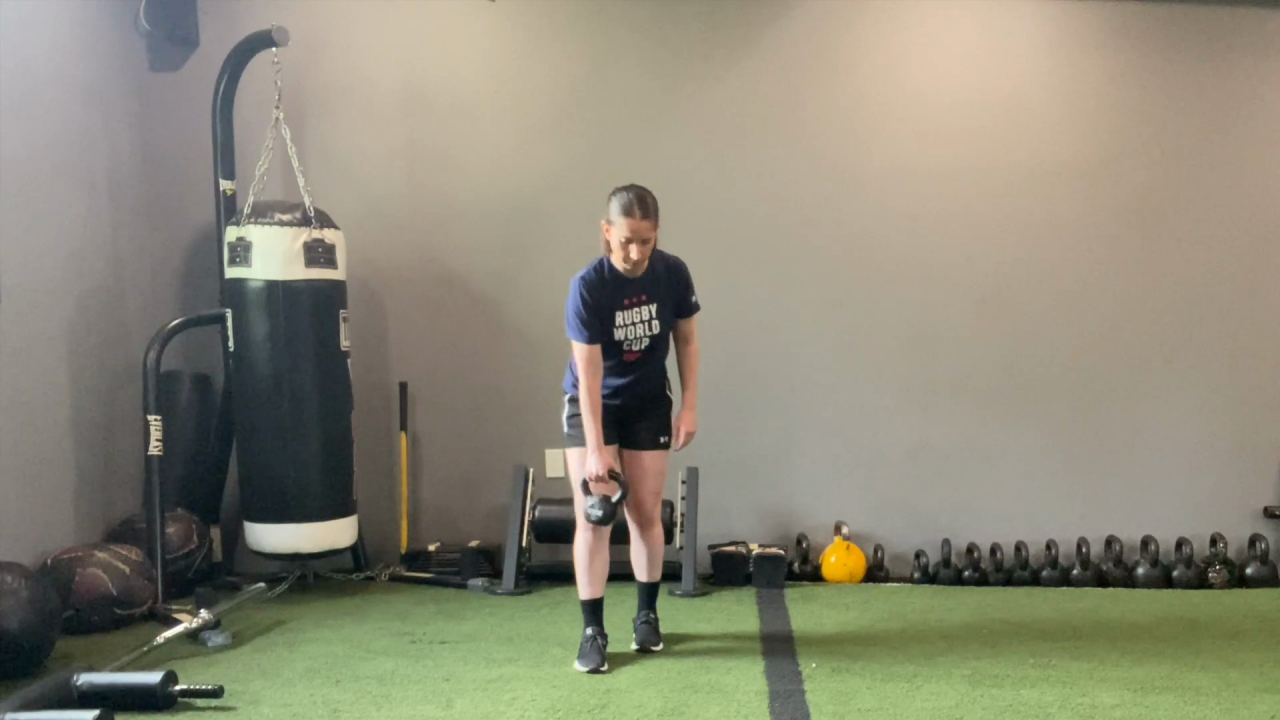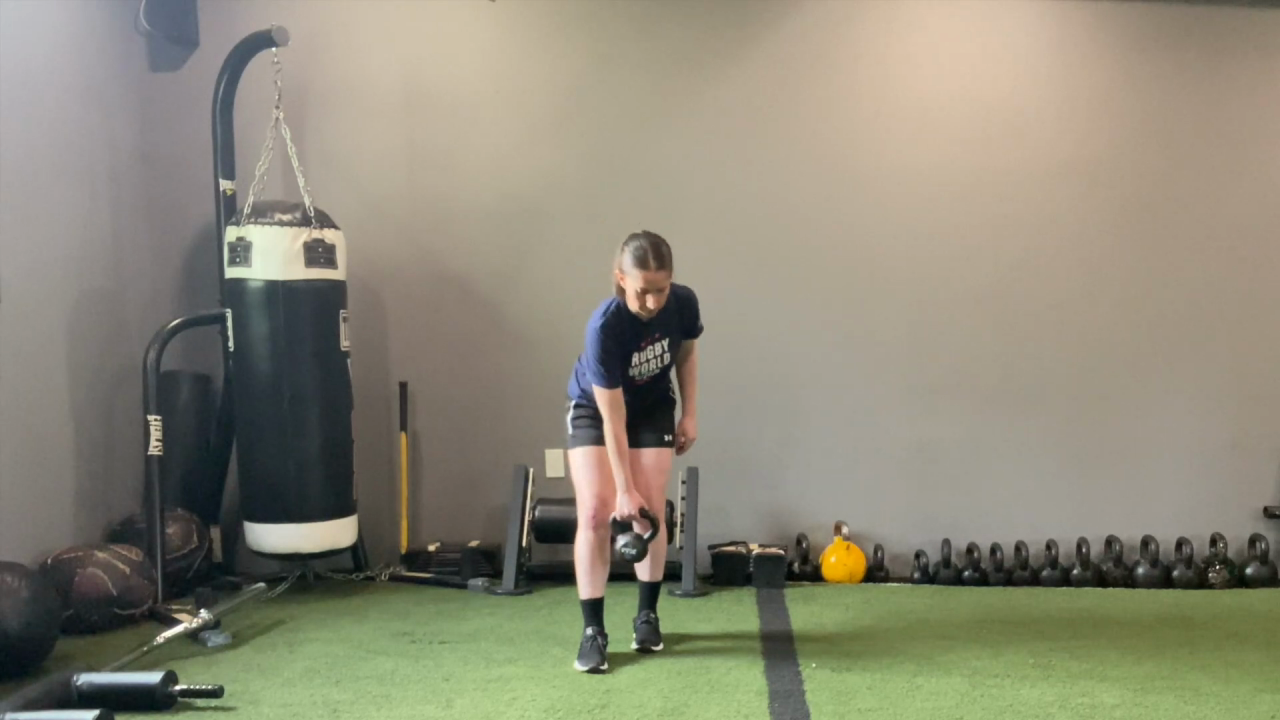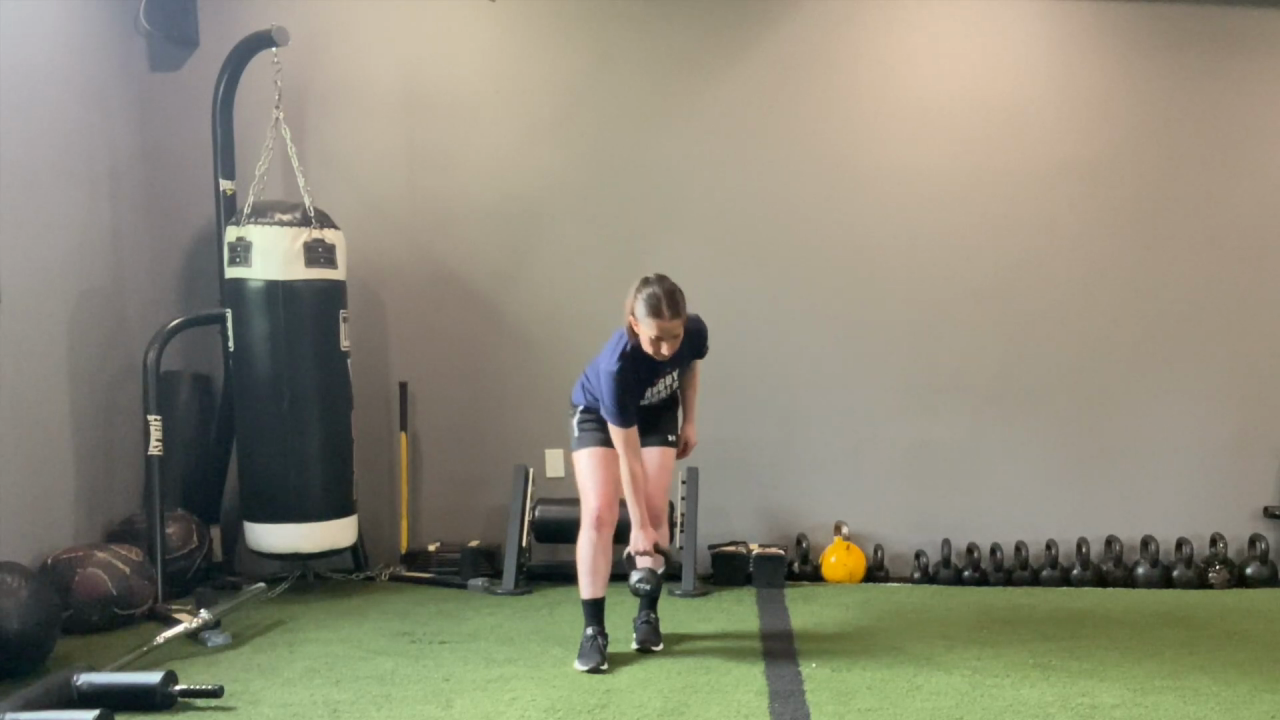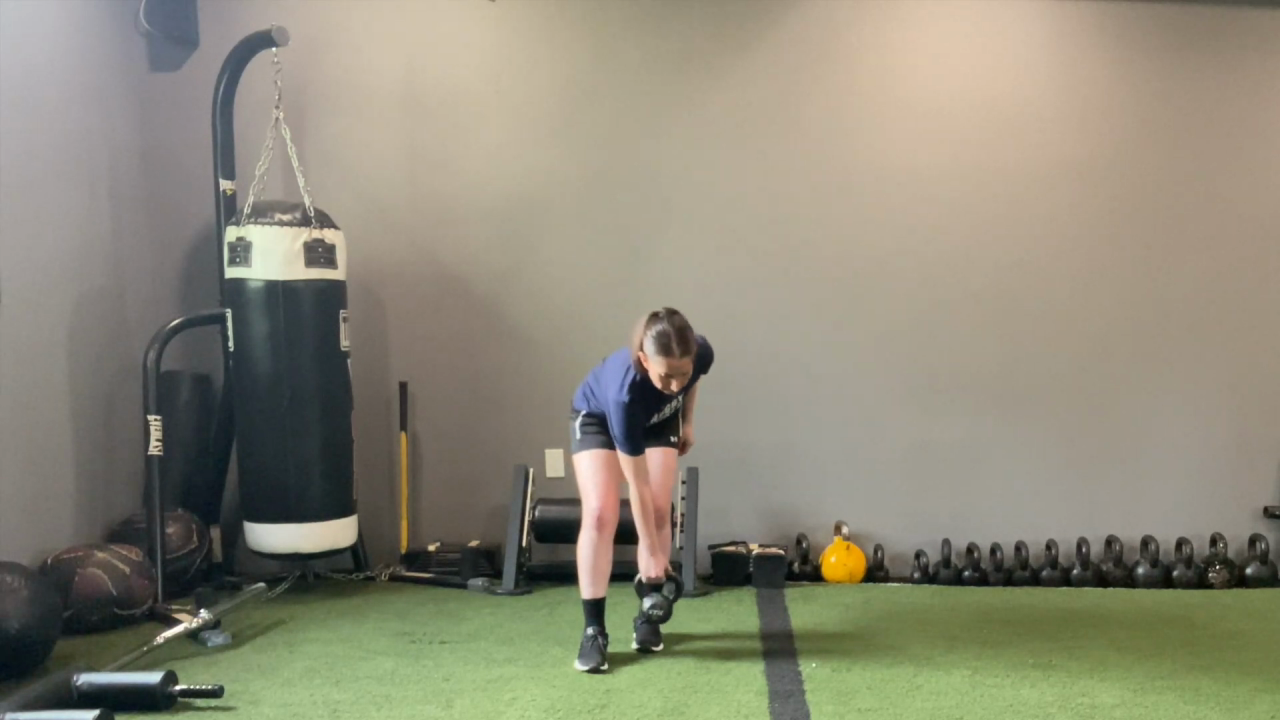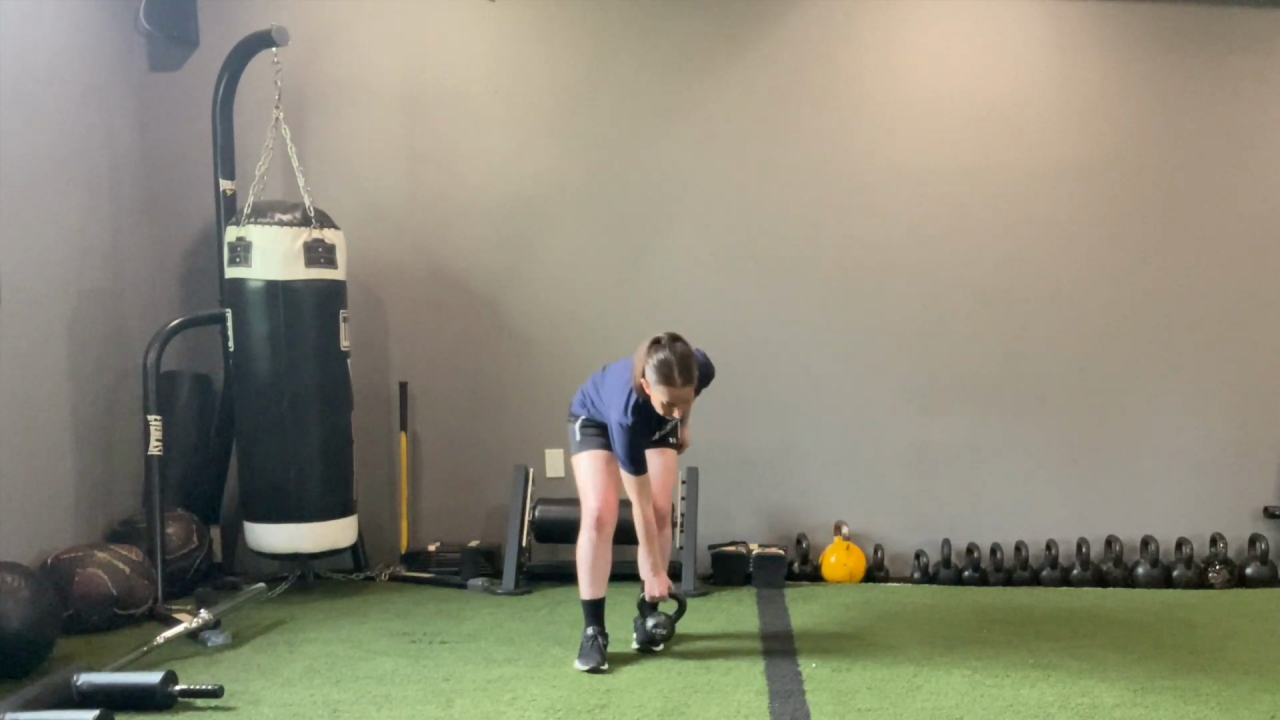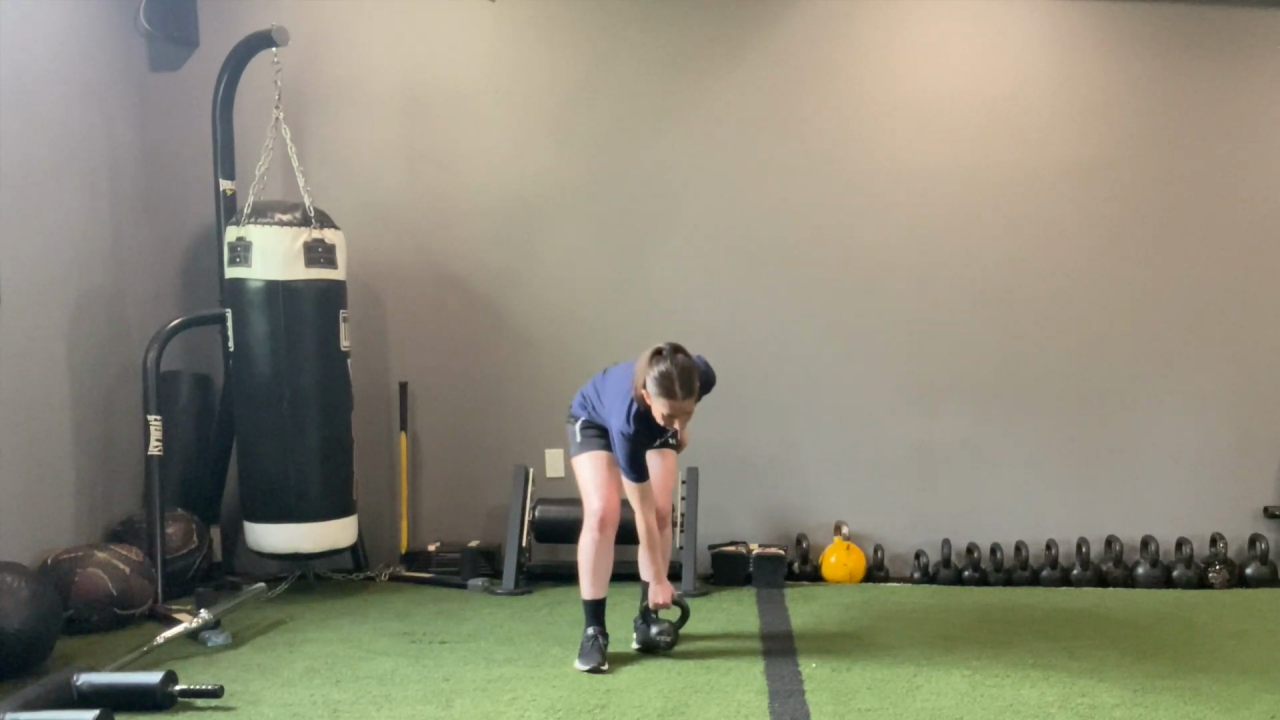
dt=0.5s
person 1, frame 1
left shoulder: (673, 273)
right shoulder: (588, 286)
left elbow: (686, 341)
right elbow: (588, 375)
left wrist: (688, 407)
right wrist: (596, 449)
left hip: (648, 403)
right hip: (591, 405)
left knee: (645, 511)
right knee: (592, 512)
left ankle: (647, 615)
right ankle: (593, 631)
person 1, frame 2
left shoulder: (684, 302)
right shoulder: (604, 326)
left elbow: (686, 354)
right elbow: (613, 419)
left wrist: (689, 414)
right wrist: (624, 489)
left hip: (654, 407)
right hip: (592, 408)
left knee: (652, 511)
right knee: (596, 512)
left ankle: (647, 615)
right ankle: (593, 630)
person 1, frame 3
left shoulder: (695, 332)
right shoulder: (617, 364)
right elbow: (629, 458)
left wrist: (689, 421)
right wrist: (638, 526)
left hip: (657, 415)
right hip: (596, 414)
left knee: (657, 509)
right knee: (599, 513)
left ankle: (647, 615)
right ankle: (593, 631)
person 1, frame 4
left shoulder: (701, 353)
right shoulder: (625, 392)
right elbow: (638, 486)
left wrist: (686, 422)
right wrist: (650, 552)
left hip: (657, 422)
right hip: (597, 417)
left knee: (660, 509)
right knee: (600, 513)
left ankle: (648, 616)
right ankle: (593, 630)
person 1, frame 5
left shoulder: (701, 369)
right shoulder: (628, 411)
right elbow: (640, 505)
left wrist: (683, 425)
right wrist: (655, 572)
left hip: (655, 427)
right hip: (594, 421)
left knee: (662, 510)
right knee: (599, 513)
right ankle: (593, 631)
person 1, frame 6
left shoulder: (701, 377)
right shoulder: (629, 418)
right elbow: (643, 514)
left wrist: (680, 429)
right wrist: (658, 580)
left hip: (653, 428)
right hip: (594, 421)
left knee: (663, 510)
right knee: (602, 513)
right ankle: (594, 631)
